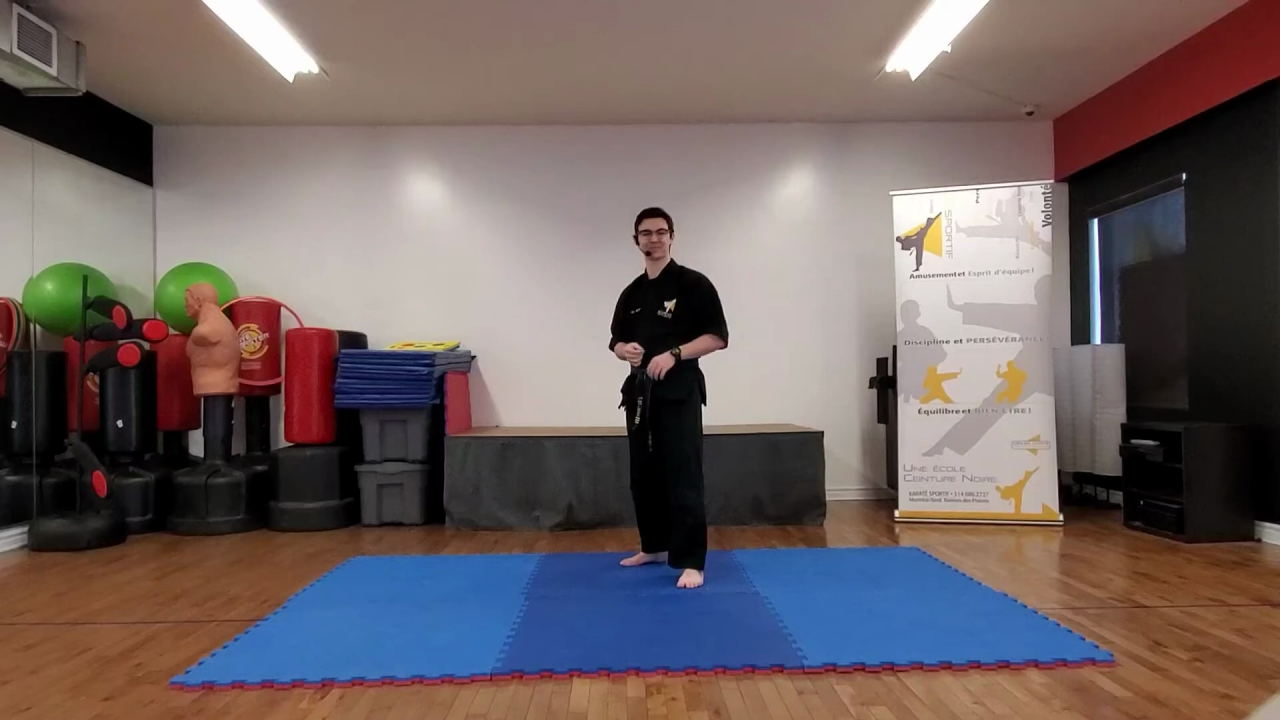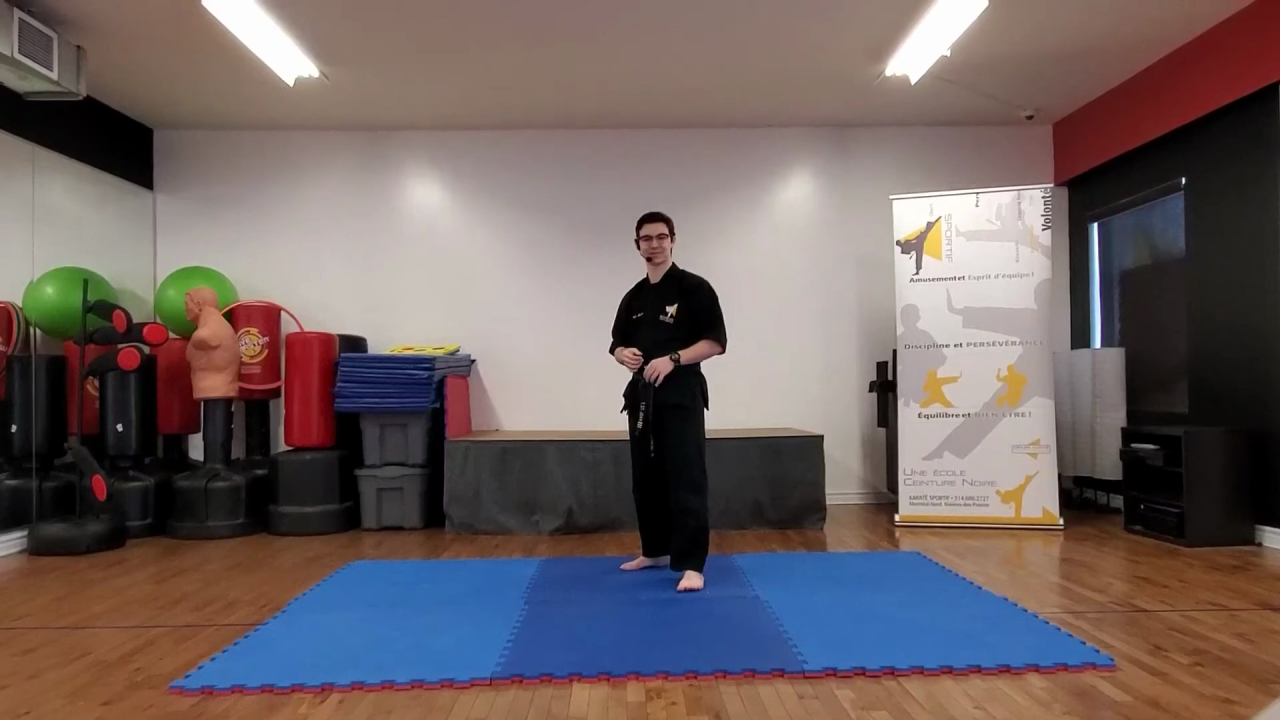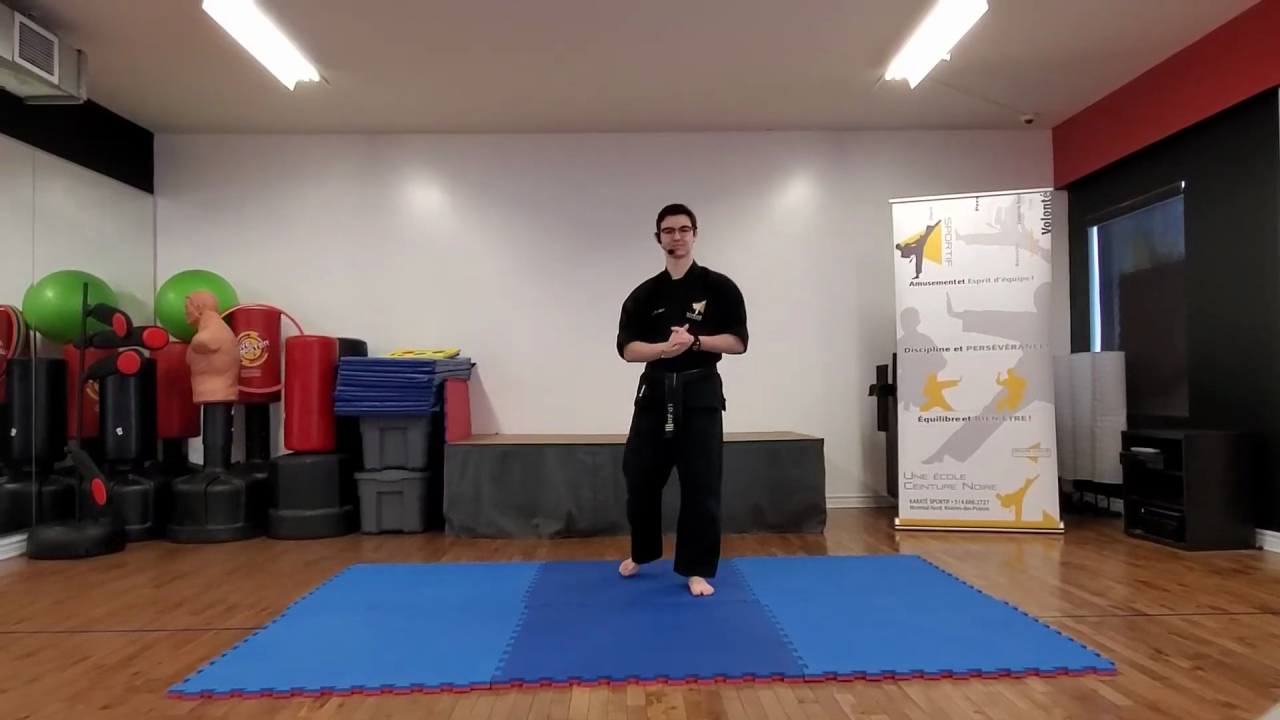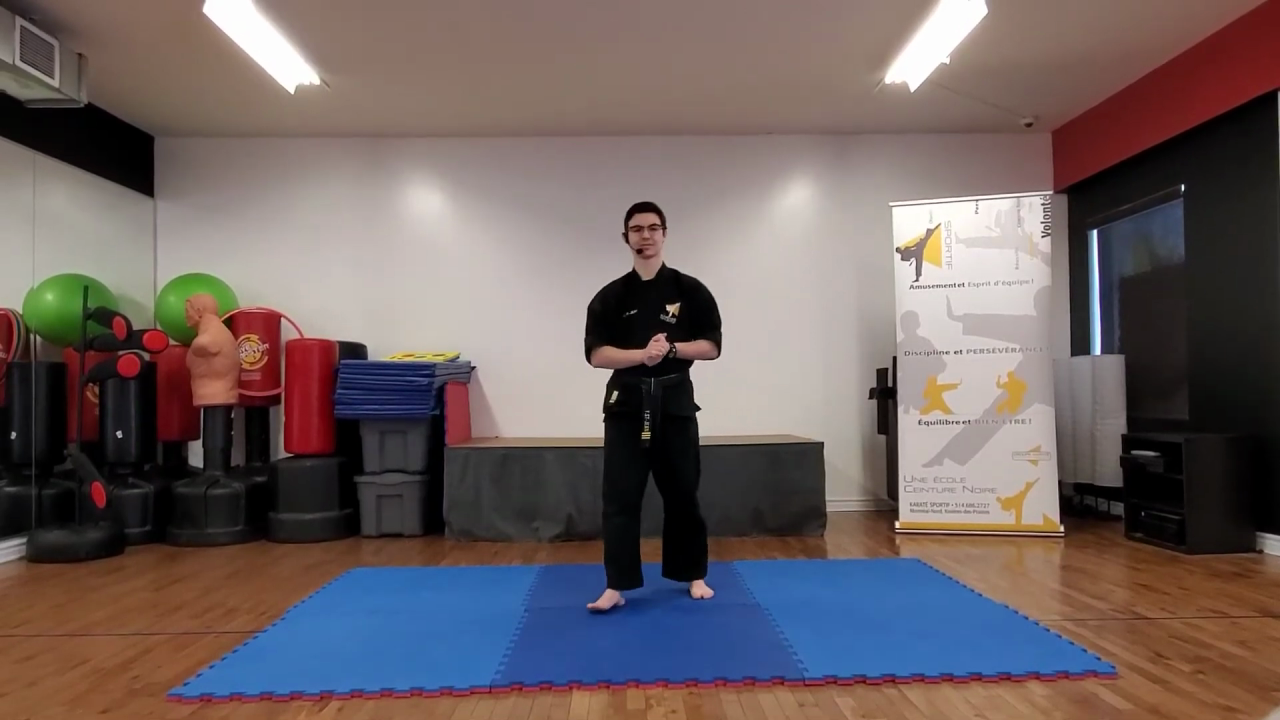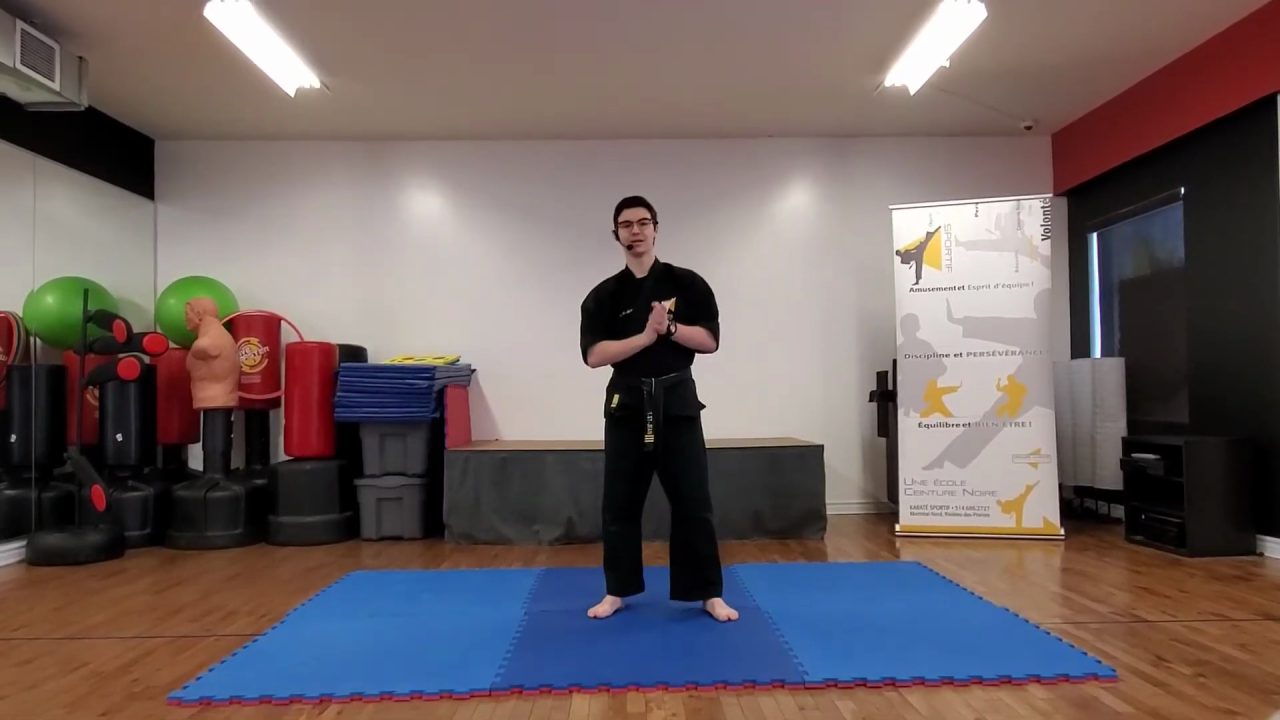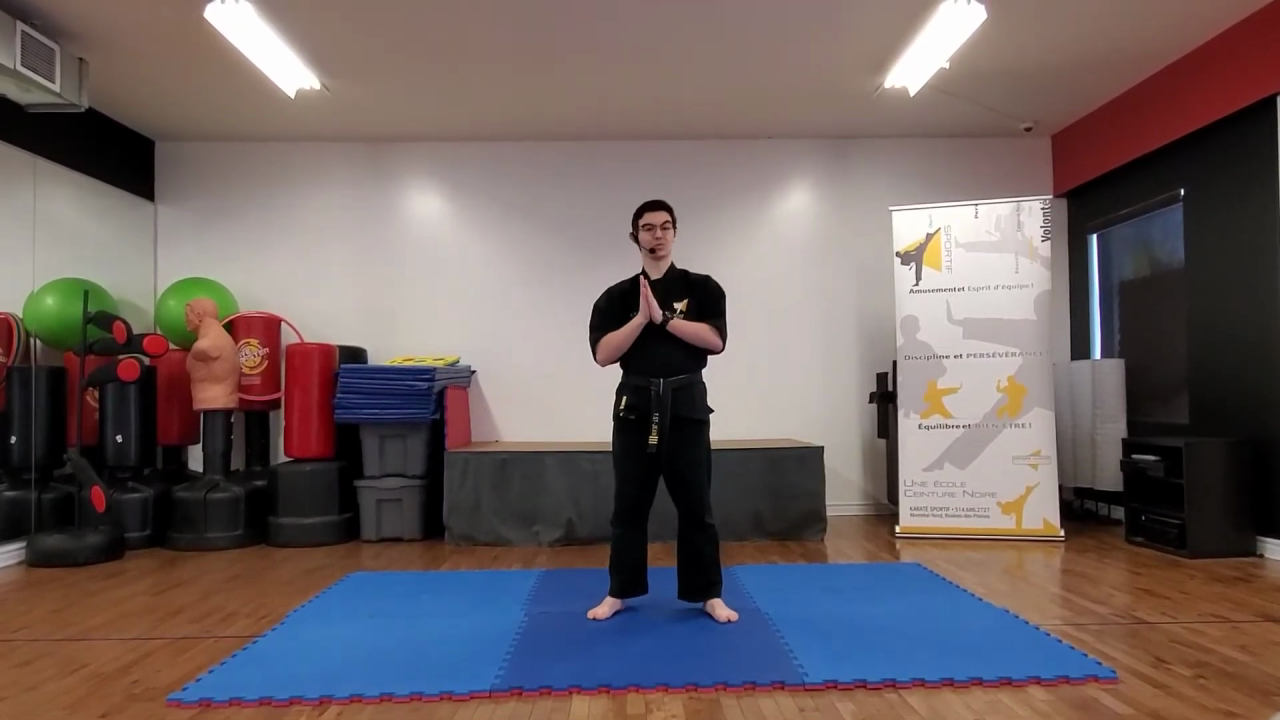
dt=0.7s
person 1, frame 1
left shoulder: (693, 284)
right shoulder: (632, 293)
left elbow: (718, 337)
right elbow: (618, 340)
left wrist: (674, 354)
right wrist: (626, 350)
left hip: (679, 389)
right hip: (640, 390)
left knee: (683, 476)
right knee: (644, 475)
left ankle: (691, 562)
right ankle: (654, 545)
person 1, frame 2
left shoulder: (694, 288)
right shoulder: (633, 297)
left elbow: (716, 343)
right elbow: (620, 343)
left wrist: (672, 359)
right wrist: (624, 355)
left hip: (681, 394)
right hip: (643, 394)
left knee: (686, 478)
right knee: (646, 478)
left ankle: (691, 564)
right ankle: (656, 550)
person 1, frame 3
left shoulder: (718, 287)
right shoulder: (644, 294)
left elbow: (738, 341)
right elbow: (628, 348)
left wrist: (694, 341)
right wrist: (665, 346)
left hip: (700, 392)
right hip: (654, 392)
left knee: (701, 486)
right knee: (640, 477)
left ankle: (697, 570)
right ankle: (642, 552)
person 1, frame 4
left shoulder: (689, 290)
right shoulder: (611, 296)
left elbow: (712, 347)
right elbow: (596, 354)
left wrist: (671, 349)
right wrist: (642, 354)
left hip: (675, 400)
right hip: (626, 402)
left knee: (682, 493)
right knee: (621, 496)
left ankle: (692, 574)
right ankle: (617, 586)
person 1, frame 5
left shoulder: (686, 283)
right shoulder: (604, 295)
left elbow: (710, 341)
right elbow: (594, 355)
left wrist: (669, 328)
right wrist: (646, 336)
left hip: (676, 400)
right hip: (627, 402)
left knee: (692, 501)
right knee: (620, 502)
left ankle: (709, 593)
right ankle: (617, 591)
person 1, frame 6
left shoulder: (701, 287)
right shoulder: (618, 296)
left elbow: (715, 340)
right elbow: (603, 354)
left wrist: (663, 317)
right wrist: (641, 317)
left hip: (686, 402)
right hip: (636, 403)
left knee: (695, 504)
right knee: (629, 504)
left ankle: (708, 593)
right ankle: (620, 592)
